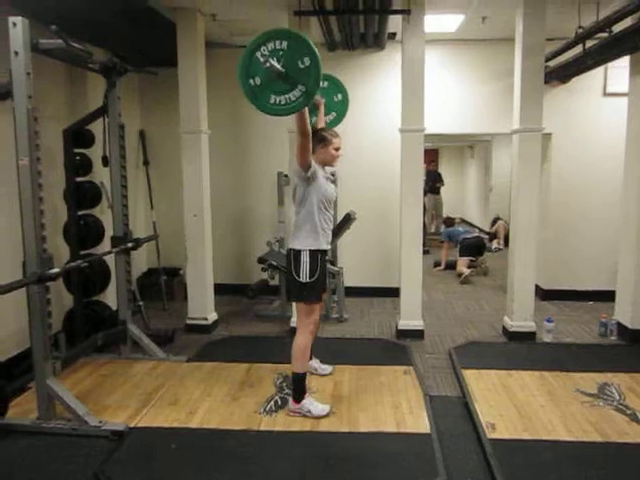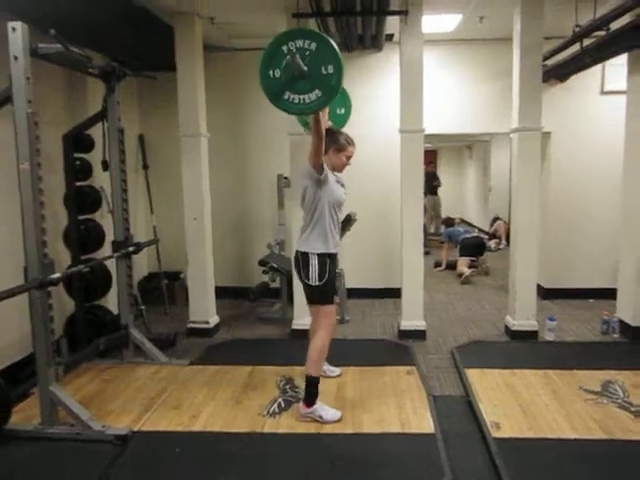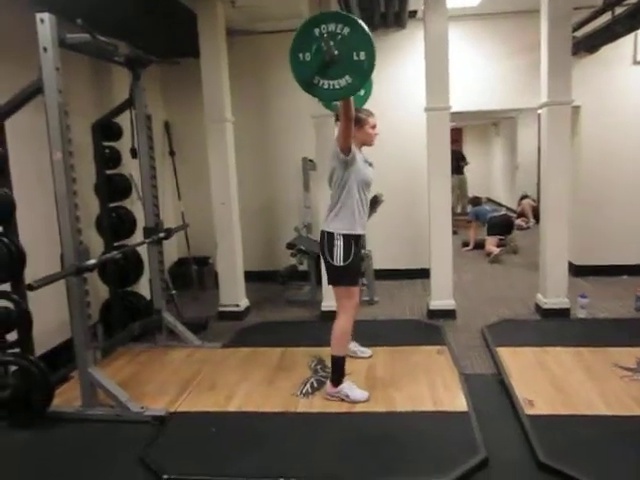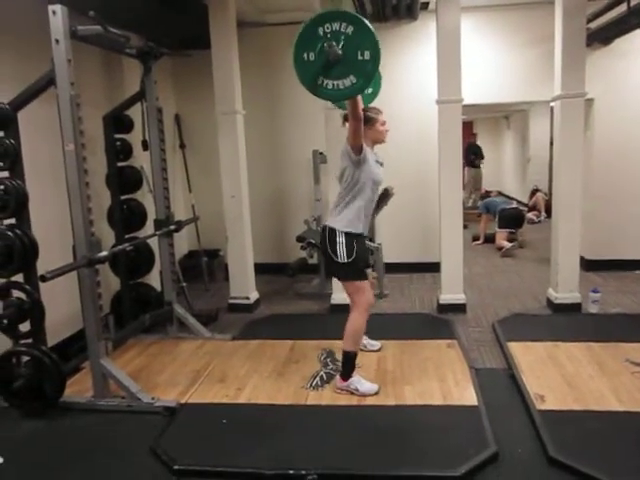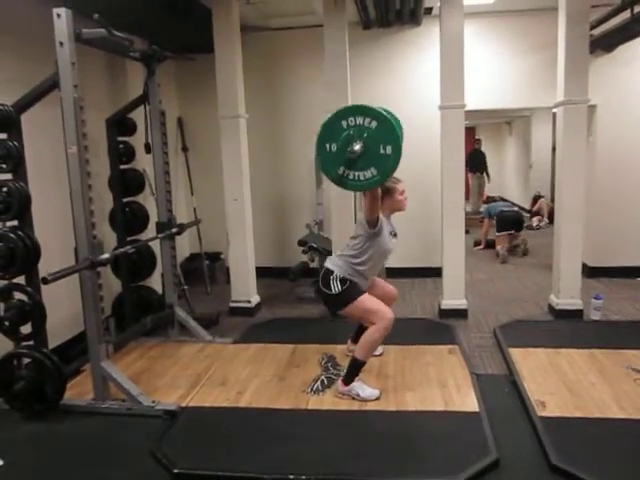
dt=1s
person 1, frame 1
left shoulder: (323, 173)
right shoulder: (308, 172)
left elbow: (318, 134)
right elbow: (304, 135)
left wrist: (321, 109)
left hip: (317, 251)
right hip: (305, 253)
left knee: (315, 315)
right knee: (307, 322)
left ankle: (307, 360)
right ankle: (298, 399)
person 1, frame 2
left shoulder: (331, 175)
right shoulder: (317, 173)
left elbow: (327, 136)
right elbow: (317, 137)
left wrist: (325, 112)
right wrist: (316, 110)
left hip: (323, 254)
right hip: (313, 256)
left knee: (324, 317)
right knee: (325, 325)
left ankle: (317, 363)
right ankle: (310, 403)
person 1, frame 3
left shoulder: (358, 155)
right shoulder: (345, 153)
left elbow: (350, 118)
right elbow: (346, 118)
left hip: (350, 234)
right hip: (339, 236)
left knee: (351, 299)
right knee: (348, 306)
left ankle: (345, 343)
right ankle: (337, 383)
person 1, frame 4
left shoulder: (369, 154)
right shoulder: (357, 152)
left elbow: (356, 116)
right elbow: (355, 117)
left hip: (353, 234)
right hip: (340, 236)
left knee: (365, 290)
right knee: (363, 302)
left ankle: (356, 337)
right ankle: (346, 378)
person 1, frame 5
left shoulder: (385, 219)
right shoulder: (374, 222)
left elbow: (375, 192)
right elbow: (371, 193)
left hip: (350, 276)
right hip: (334, 280)
left knee: (389, 295)
right knee: (384, 318)
left ankle: (356, 343)
right ankle: (347, 384)
